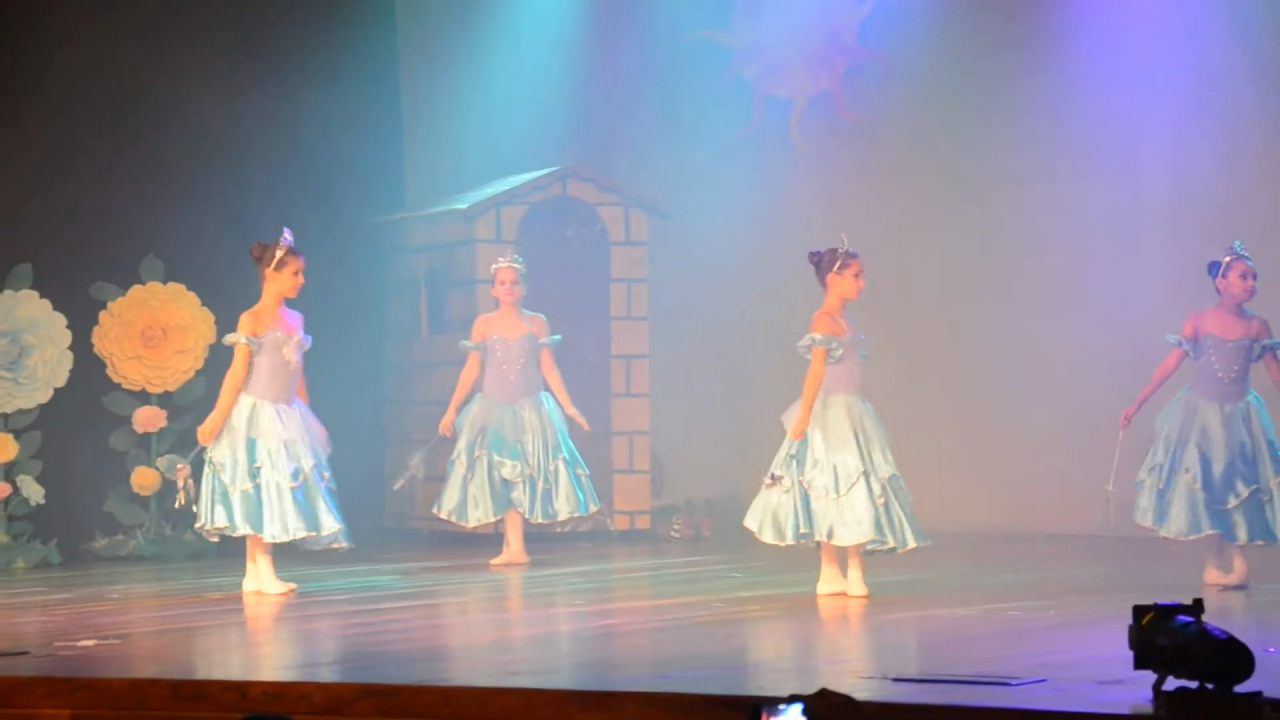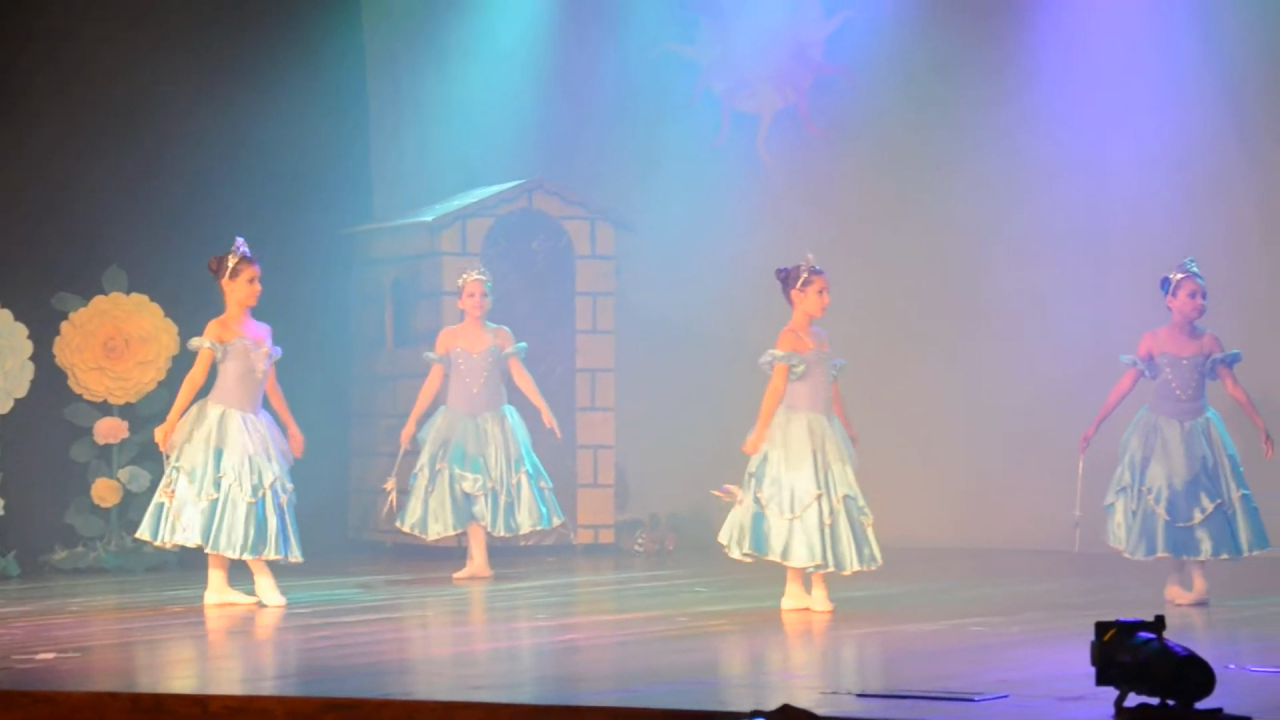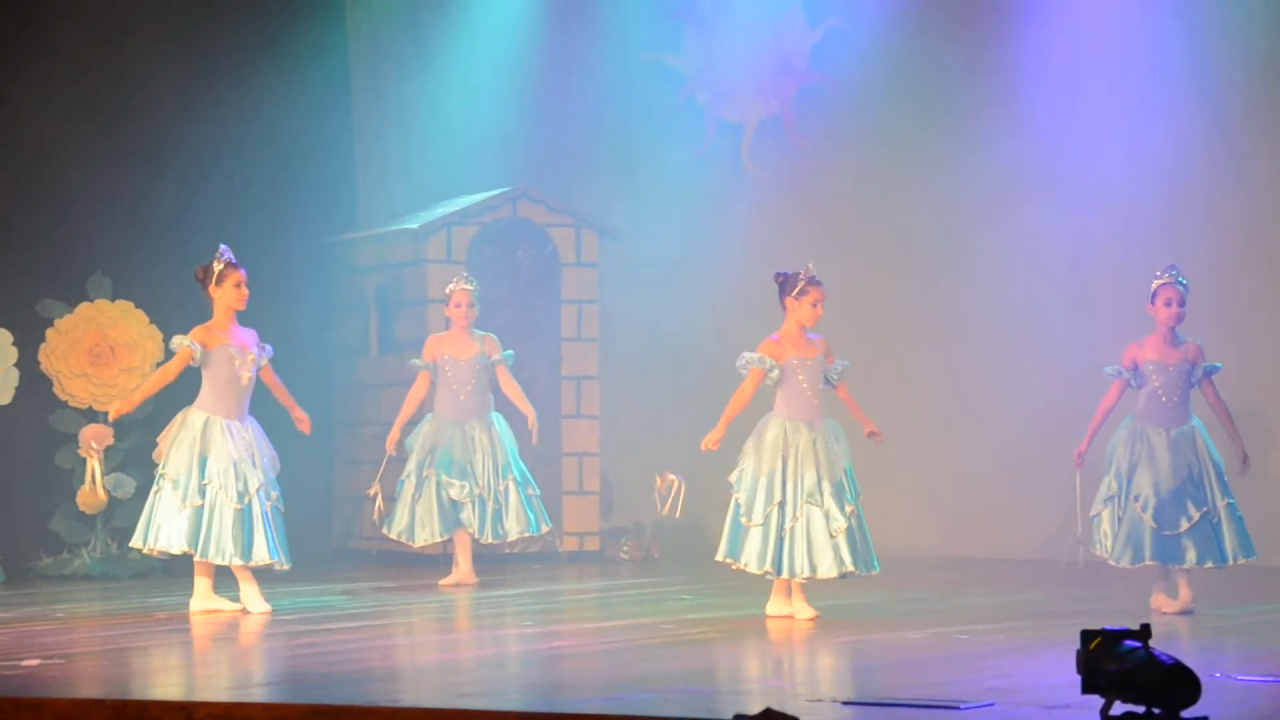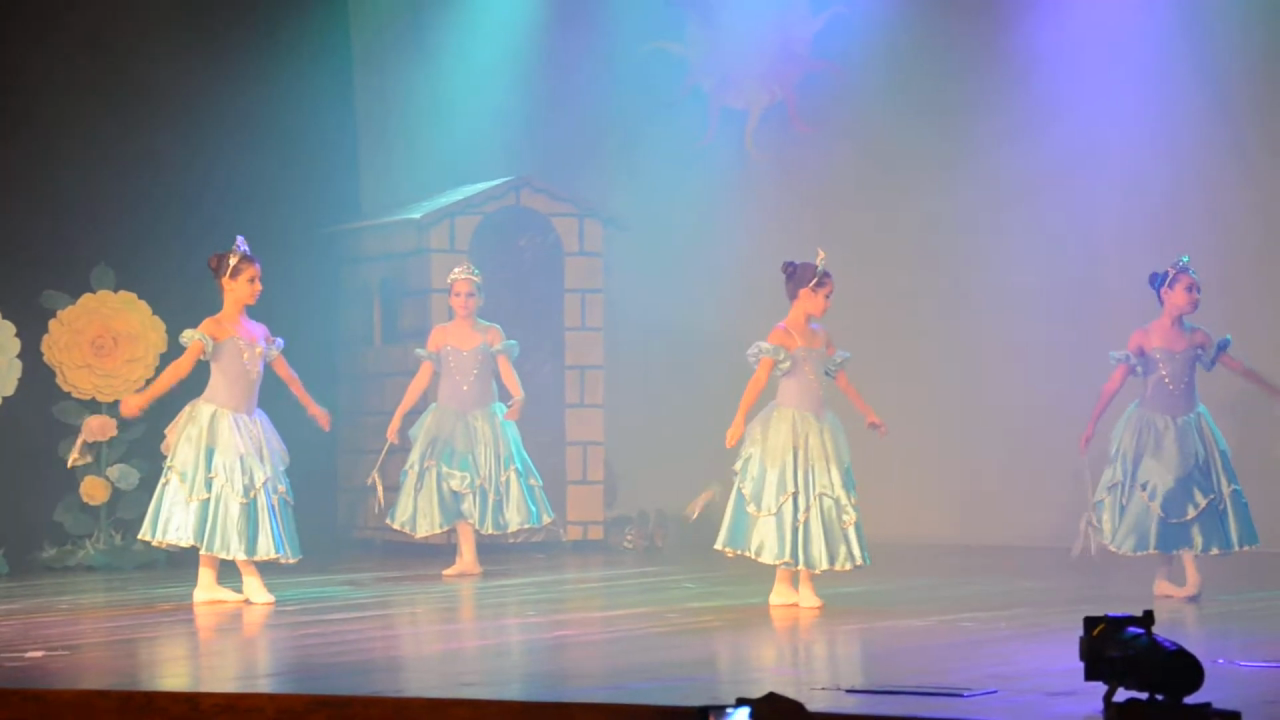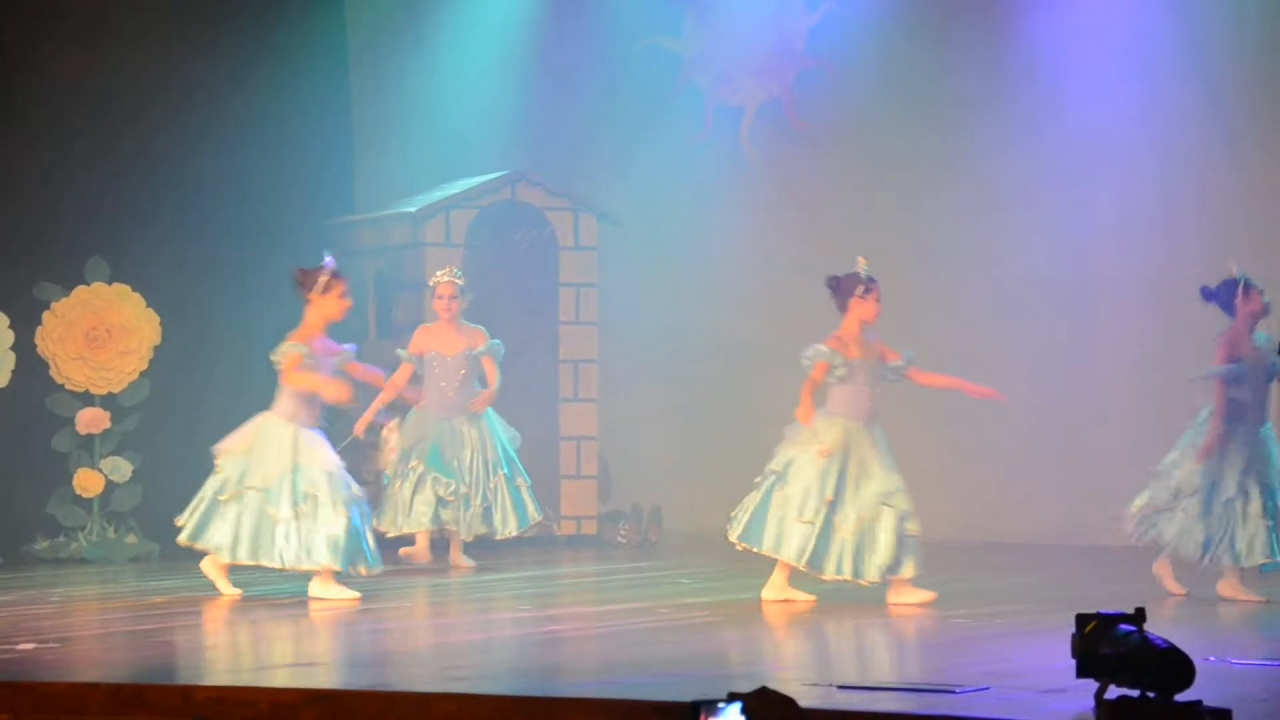
dt=0.7s
person 1, frame 1
left shoulder: (296, 319)
right shoulder: (251, 320)
right elbow: (237, 372)
left wrist: (307, 417)
right wrist: (215, 419)
left hip: (288, 414)
right hip: (255, 413)
left knee: (280, 489)
right knee: (263, 488)
left ankle: (255, 573)
right ankle: (263, 571)
person 1, frame 2
left shoulder: (263, 330)
right shoulder: (218, 328)
left elbow: (271, 383)
right elbow: (197, 376)
left wrist: (291, 425)
right wrist: (171, 421)
left hip: (255, 424)
right hip: (223, 422)
left knee: (239, 503)
right knee: (228, 500)
left ankle: (218, 587)
person 1, frame 3
left shoulder: (251, 337)
right shoulder: (203, 334)
left elbow: (270, 379)
right elbow: (170, 370)
left wrist: (295, 410)
right wrist: (132, 400)
left hip: (241, 430)
right hip: (209, 429)
left knee: (226, 509)
right knee: (214, 507)
left ankle: (204, 592)
right ankle: (247, 585)
person 1, frame 4
left shoulder: (259, 331)
right shoulder: (213, 327)
left elbow: (284, 370)
right elbow: (183, 365)
left wrist: (311, 405)
right wrist: (145, 396)
left hip: (249, 423)
right hip: (217, 422)
left knee: (239, 500)
right knee: (220, 498)
left ankle: (208, 583)
person 1, frame 5
left shoulder: (329, 346)
right shoulder: (298, 343)
left elbow: (361, 371)
right elbow: (290, 378)
right wrist: (323, 385)
left hip: (307, 439)
right hip: (282, 435)
left knee: (329, 502)
right knee: (258, 506)
person 2, frame 1
left shoulder: (843, 319)
right shoulder: (824, 320)
right elbow: (816, 368)
right wrist: (803, 415)
left hip: (850, 413)
right hip: (830, 414)
left knee: (853, 489)
right knee: (839, 489)
left ankle: (833, 572)
right ankle: (842, 571)
person 2, frame 2
left shoulder: (821, 336)
right shoulder: (790, 337)
right elbow: (776, 386)
left wrist: (846, 427)
right wrist: (759, 431)
left hip: (822, 430)
right hip: (796, 429)
left knee: (824, 505)
right knee: (801, 504)
left ankle: (809, 587)
right ankle: (803, 588)
person 2, frame 3
left shoulder: (820, 344)
right shoulder: (773, 346)
left elbow: (840, 388)
right elbow: (747, 390)
left wrist: (866, 423)
right wrist: (720, 428)
left hip: (816, 438)
right hip: (784, 437)
left knee: (812, 511)
right knee: (784, 509)
left ankle: (792, 595)
right ankle: (784, 596)
person 2, frame 4
left shoulder: (821, 335)
right shoulder: (781, 334)
left elbow: (841, 378)
right elbow: (759, 379)
left wrist: (868, 413)
right wrist: (739, 421)
left hip: (818, 428)
right hip: (787, 427)
left knee: (816, 502)
right knee: (786, 501)
left ankle: (804, 583)
right ankle: (785, 585)
person 2, frame 5
left shoulder: (875, 348)
right shoulder: (834, 345)
left elbow: (919, 376)
right elbow: (814, 378)
left wrist: (967, 387)
right wrist: (805, 404)
left hip: (863, 438)
right hip: (832, 435)
left knee: (884, 504)
right knee: (810, 506)
left ankle: (897, 585)
right ankle: (777, 583)
person 3, frame 1
right shoulder: (1199, 320)
right elbow: (1170, 365)
right wrist: (1136, 405)
left hip: (1240, 415)
right hip: (1200, 410)
left knee: (1234, 484)
right knee: (1204, 481)
left ankle: (1216, 566)
person 3, frame 2
left shoulder: (1209, 342)
right shoulder: (1153, 340)
left elbow: (1233, 386)
right elbow: (1125, 384)
left wrist: (1261, 427)
right wrist: (1094, 425)
left hip: (1198, 432)
right hip: (1159, 430)
left knee: (1194, 500)
right knee: (1165, 500)
left ankle: (1176, 582)
person 3, frame 3
left shoulder: (1192, 351)
right shoulder: (1137, 350)
left elbow: (1213, 398)
right elbow: (1113, 396)
left wrist: (1237, 441)
right wrist: (1088, 438)
left hip: (1184, 441)
right hip: (1145, 440)
left knee: (1180, 510)
right knee: (1153, 510)
left ankle: (1162, 590)
person 3, frame 4
left shoulder: (1198, 336)
right shoulder: (1143, 336)
left elbow: (1237, 367)
right elbow: (1116, 381)
right wrist: (1092, 423)
left hip: (1189, 427)
right hip: (1151, 427)
left knee: (1187, 495)
right knee: (1155, 498)
right ankle: (1165, 577)
person 3, frame 5
right shoulder: (1228, 342)
right elbow: (1219, 388)
right wrist: (1216, 429)
right hip: (1228, 434)
right knee: (1206, 501)
left ankle: (1231, 581)
right ankle: (1165, 563)
person 4, frame 1
left shoulder: (538, 323)
right shoulder: (483, 324)
left elbow: (549, 368)
right elbow: (472, 370)
left wrist: (568, 406)
right wrist: (452, 409)
left hip: (531, 408)
right hip: (494, 409)
left knee: (525, 474)
right knee: (499, 474)
left ankle: (513, 545)
right ankle: (515, 547)
person 4, frame 2
left shoulder: (502, 335)
right shoulder: (447, 336)
left elbow: (520, 374)
right elbow: (434, 381)
left wrist: (543, 408)
right wrist: (412, 420)
left hip: (494, 421)
right hip: (457, 421)
left knee: (490, 486)
right knee: (463, 487)
left ankle: (476, 557)
right ankle: (479, 560)
person 4, frame 3
left shoulder: (489, 342)
right shoulder: (434, 344)
left elbow: (506, 381)
right elbow: (420, 388)
left wrist: (529, 411)
right wrist: (397, 425)
left hip: (481, 429)
right hip: (445, 429)
left knee: (476, 494)
right knee: (449, 495)
left ankle: (461, 564)
right ankle: (464, 568)
person 4, frame 4
left shoulder: (493, 333)
right shoulder: (439, 334)
left elbow: (507, 370)
right elbow: (422, 378)
left wrist: (519, 397)
right wrist: (398, 415)
left hip: (485, 419)
right hip: (447, 419)
left knee: (479, 485)
right knee: (453, 485)
left ankle: (464, 555)
right ankle: (468, 558)
person 4, frame 5
left shoulder: (477, 335)
right shoulder: (423, 335)
left elbow: (493, 372)
right elbow: (400, 378)
left wrist: (491, 391)
right wrist: (369, 412)
left hip: (469, 422)
right hip: (431, 421)
left knee: (467, 484)
right knee: (425, 475)
left ankle: (456, 550)
right ankle: (422, 546)
